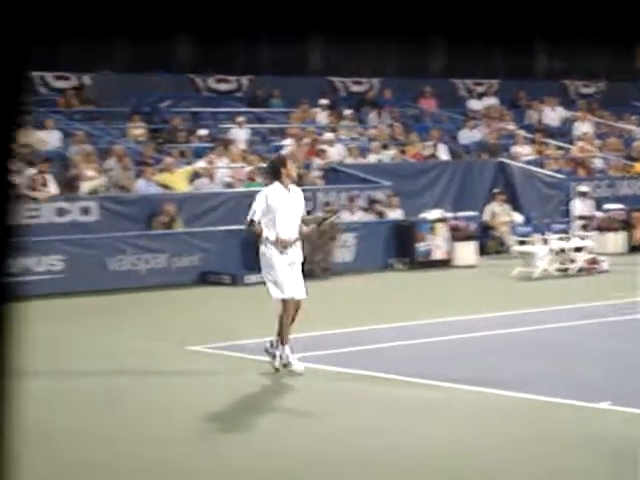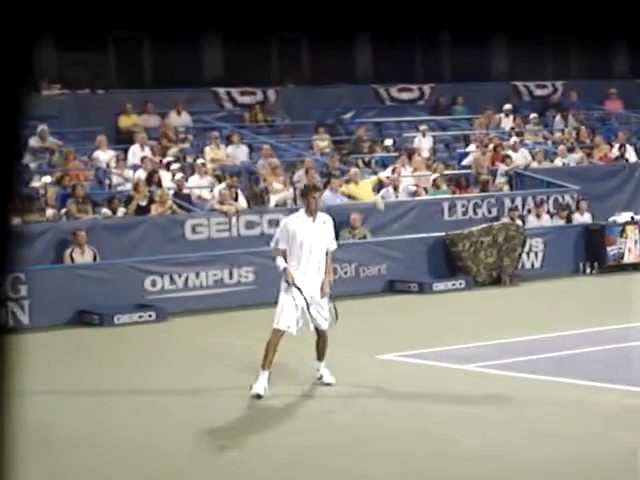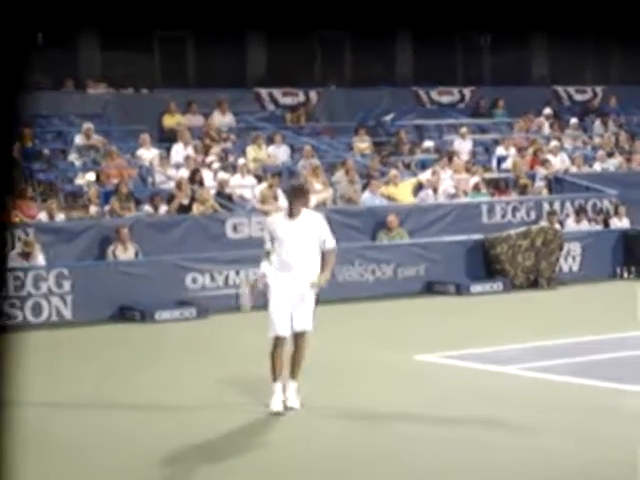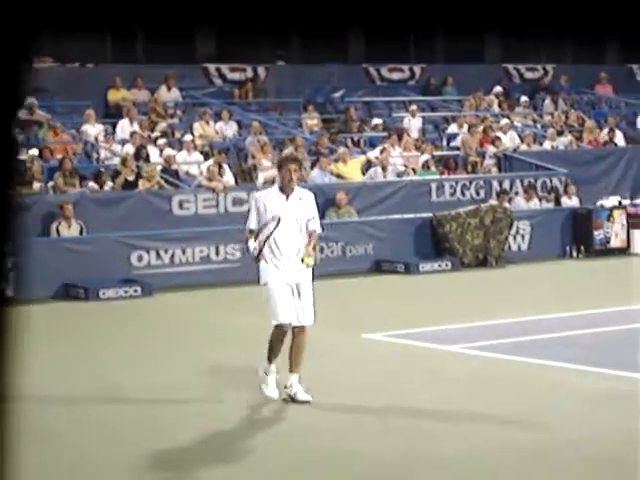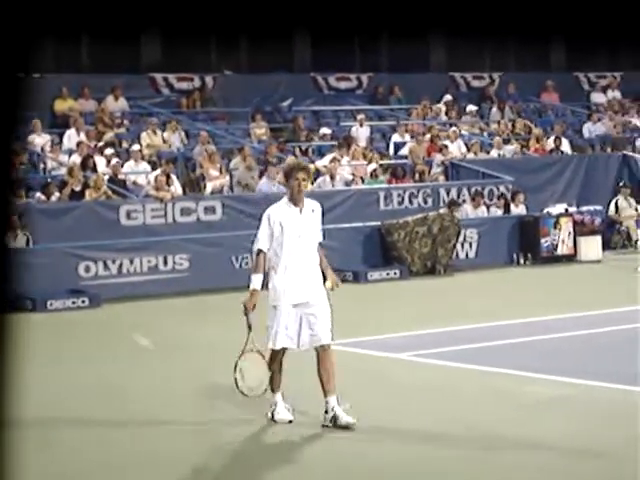
dt=1s
person 1, frame 1
left shoulder: (297, 193)
right shoulder: (266, 194)
right elbow: (252, 223)
left wrist: (305, 229)
right wrist: (274, 238)
left hip: (293, 254)
right hip: (273, 255)
left knee: (297, 302)
right knee: (291, 301)
left ankle: (277, 347)
right ankle: (285, 352)
person 1, frame 2
left shoulder: (327, 222)
right shoulder: (289, 223)
right elbow: (277, 250)
left wrist: (327, 278)
right wrist: (285, 268)
left hip: (314, 285)
right hip: (293, 284)
left knee: (322, 330)
right knee: (278, 331)
left ankle: (321, 368)
right ankle: (262, 378)
person 1, frame 3
left shoulder: (317, 220)
right shoulder: (273, 222)
left elbow: (329, 247)
left wrist: (325, 273)
right wrist: (264, 272)
left hip: (306, 286)
right hip: (280, 285)
left knee: (300, 336)
right knee: (280, 337)
left ankle: (291, 387)
right ankle: (278, 389)
person 1, frame 4
left shoulder: (307, 197)
right shoulder: (262, 199)
left elbow: (314, 230)
right elbow: (252, 230)
left wrist: (310, 246)
right wrist: (254, 247)
left hip: (301, 271)
right hip: (275, 271)
left knee: (301, 327)
right knee: (283, 324)
left ankle: (292, 384)
right ankle: (269, 368)
person 1, frame 5
left shoulder: (315, 208)
right shoulder: (274, 213)
right elbow: (261, 253)
left wrist: (327, 270)
right wrist: (253, 291)
left hip: (313, 290)
right hip: (284, 291)
left knee: (324, 346)
right knee: (279, 348)
left ankle: (331, 408)
right ankle: (277, 402)
